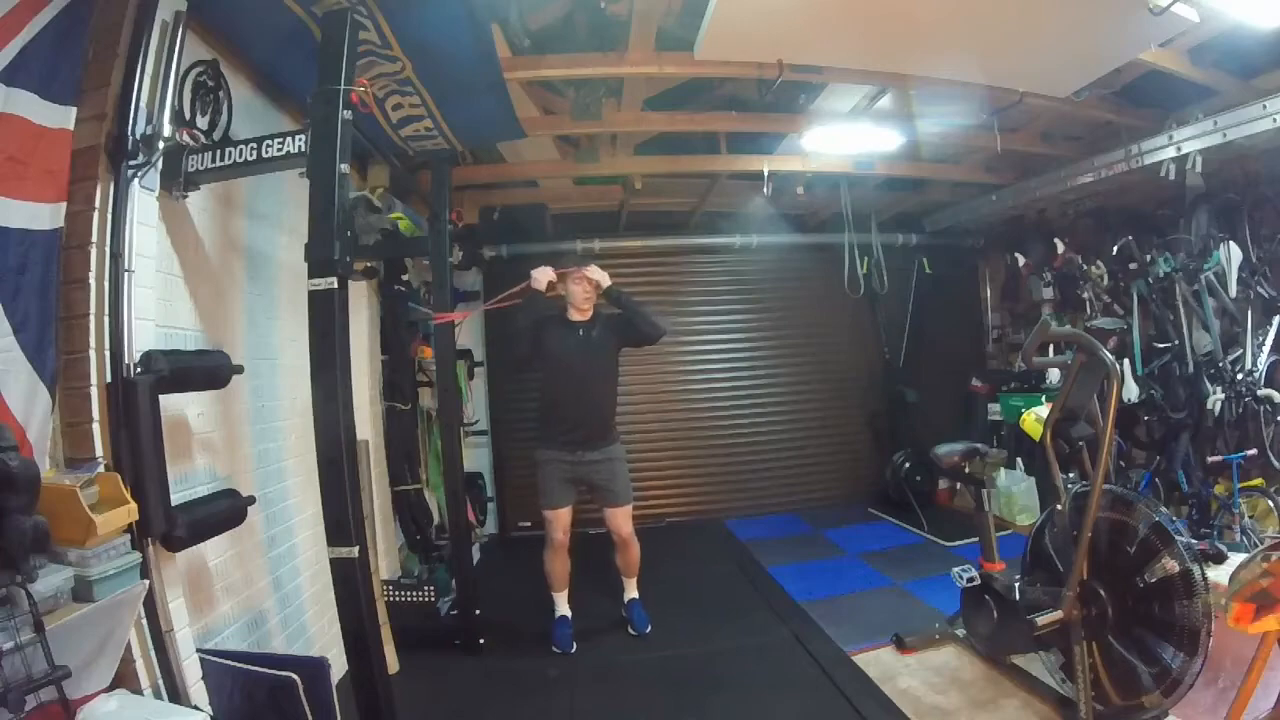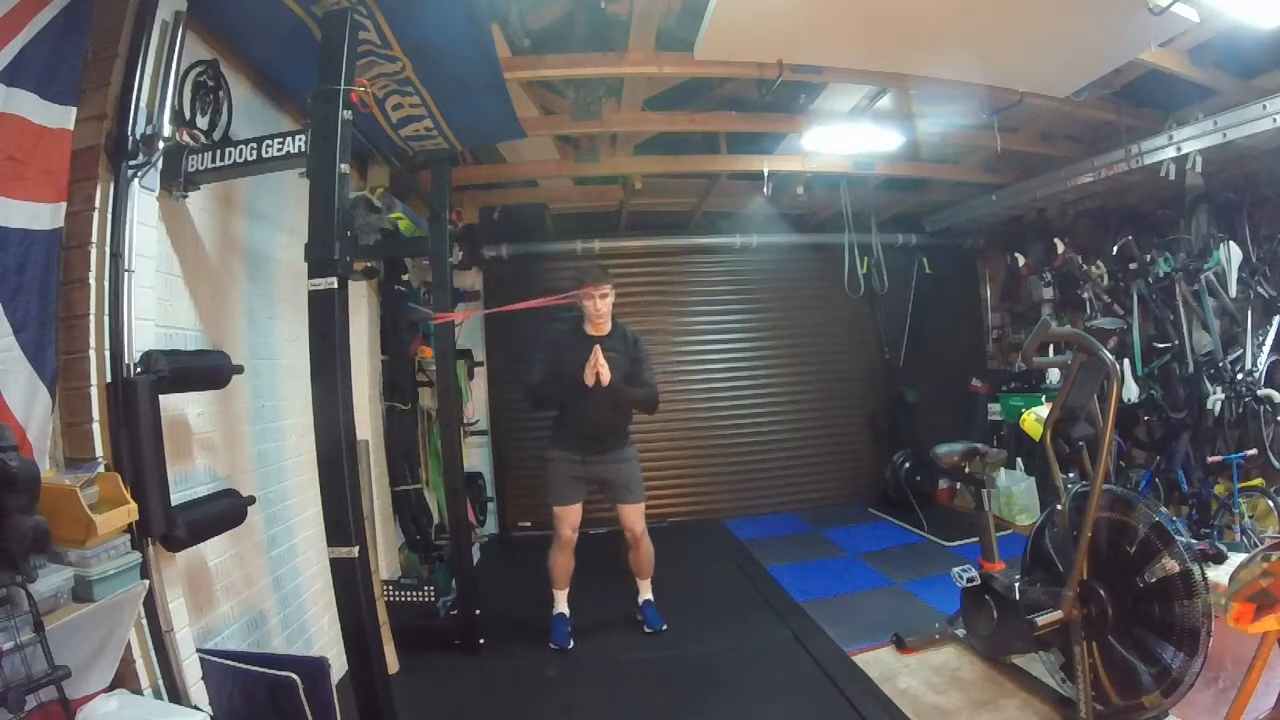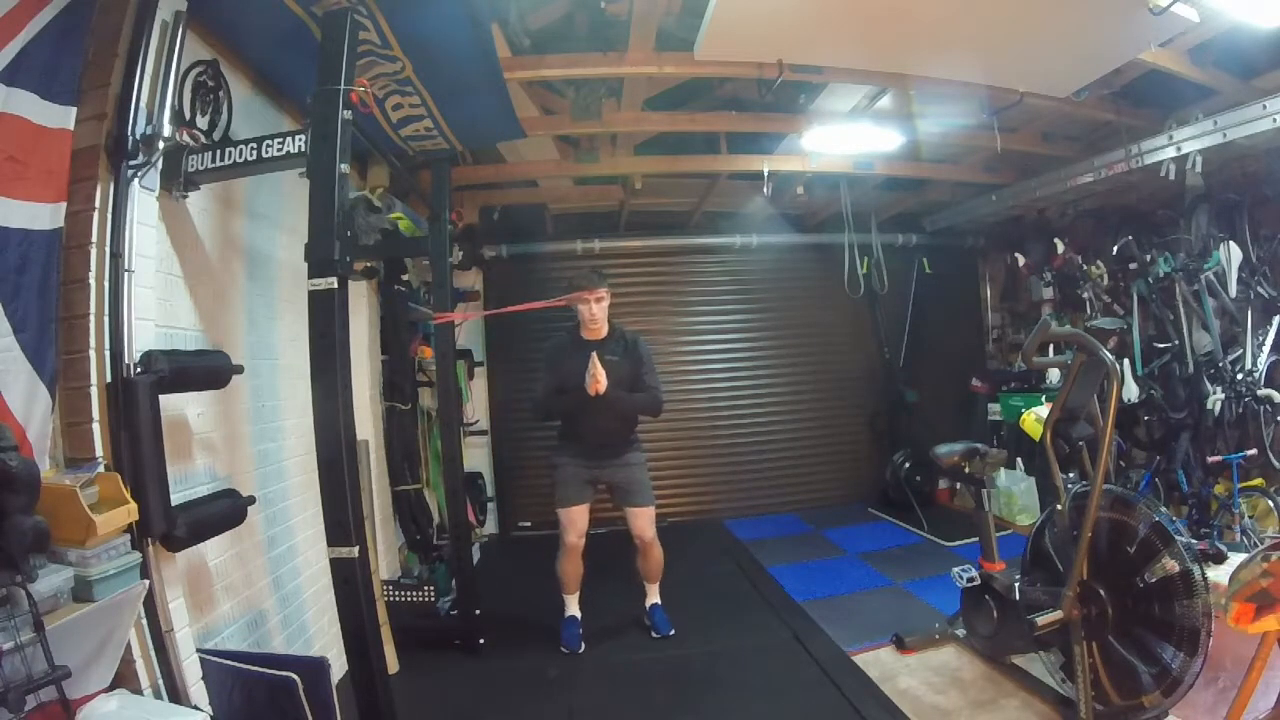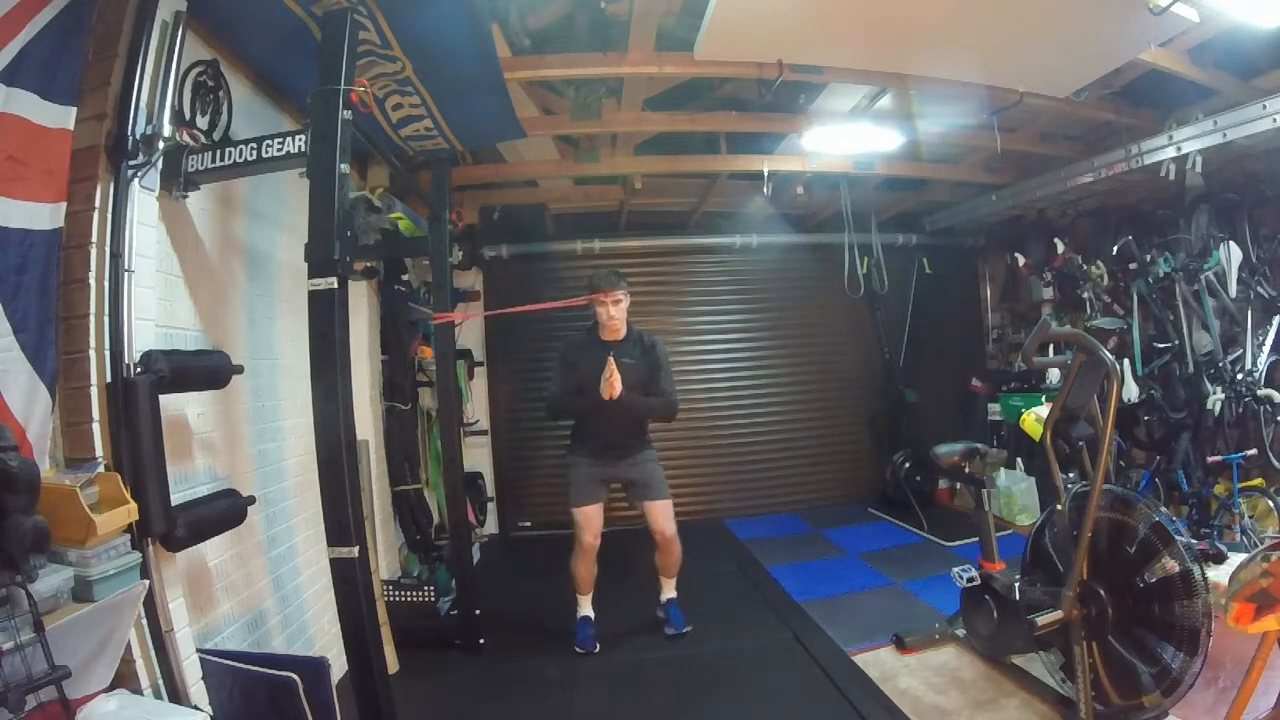
dt=1s
person 1, frame 1
left shoulder: (611, 326)
right shoulder: (547, 328)
left elbow: (654, 332)
right elbow: (517, 347)
left wrist: (612, 290)
right wrist: (536, 293)
left hip: (604, 449)
right hip: (556, 453)
left knee: (624, 533)
right knee: (557, 538)
left ankle: (632, 599)
right ankle: (562, 613)
person 1, frame 2
left shoulder: (630, 343)
right shoulder: (561, 344)
left elbow: (651, 401)
right elbow: (537, 396)
left wrist: (611, 382)
right wrist: (581, 381)
left hip: (617, 452)
right hip: (567, 454)
left knee: (637, 531)
right knee: (565, 536)
left ankle: (645, 600)
right ankle: (560, 611)
person 1, frame 3
left shoulder: (632, 346)
right shoulder: (559, 350)
left elbow: (654, 403)
right elbow: (545, 407)
left wrist: (608, 391)
right wrist: (583, 393)
left hip: (624, 456)
right hip: (574, 459)
left knee: (646, 537)
right knee: (572, 542)
left ankle: (653, 604)
right ankle: (572, 614)
person 1, frame 4
left shoulder: (649, 348)
right shoulder: (575, 350)
left elbow: (668, 408)
right elbow: (556, 407)
left wrist: (622, 396)
right wrist: (597, 396)
left hip: (637, 454)
right hip: (588, 458)
left knee: (666, 533)
right knee: (587, 542)
left ankle: (668, 599)
right ankle: (585, 614)
